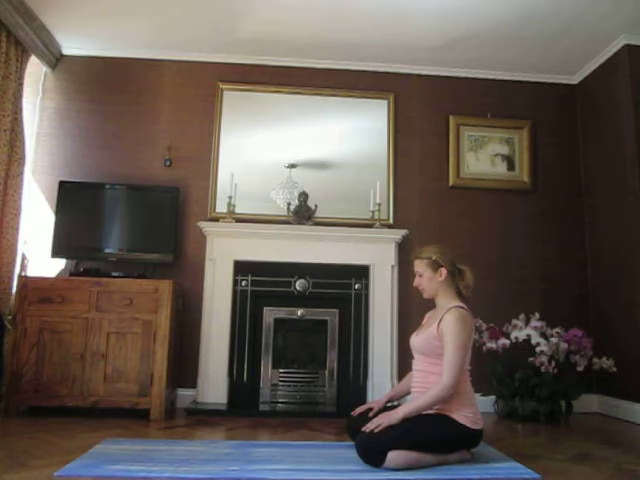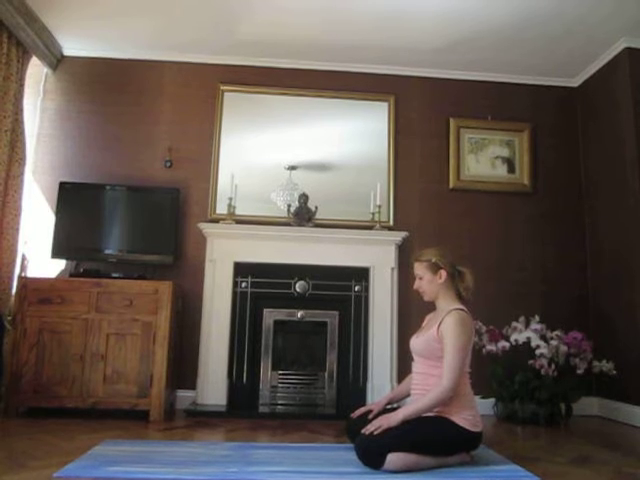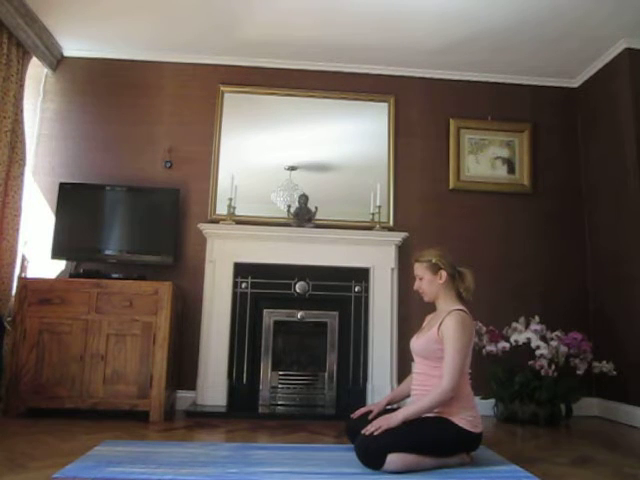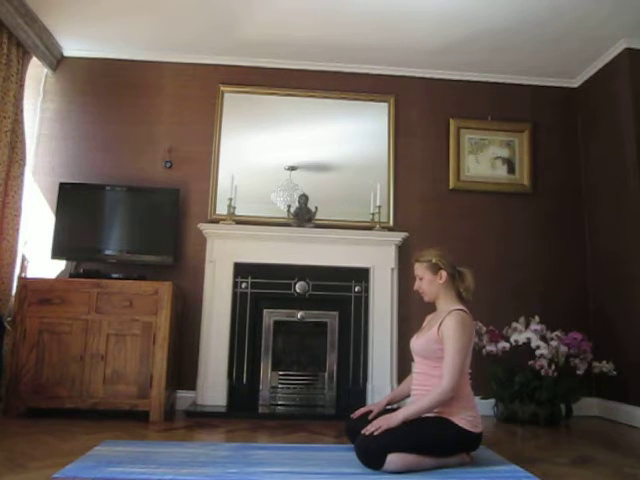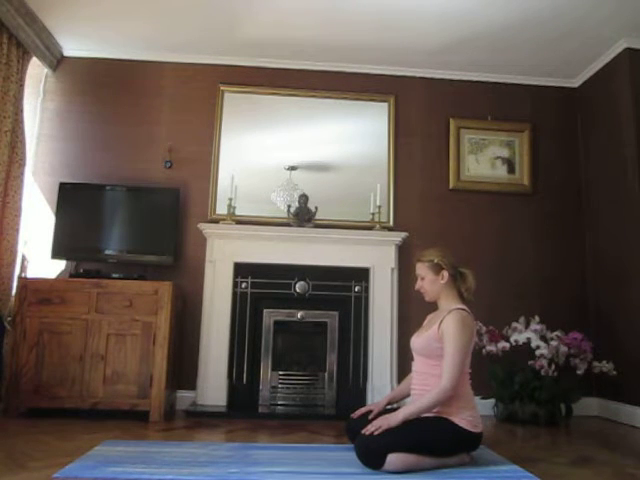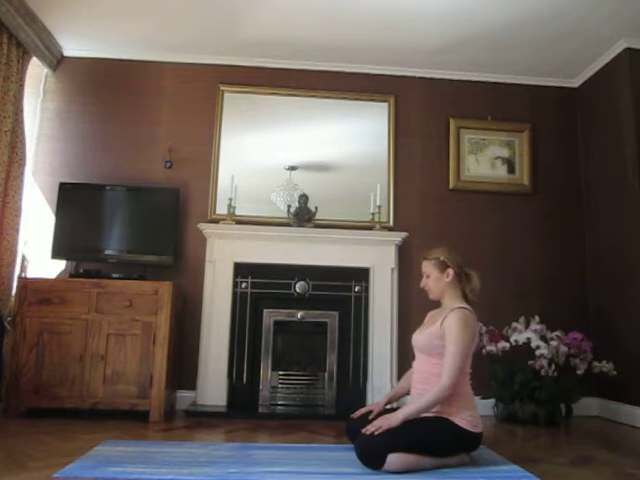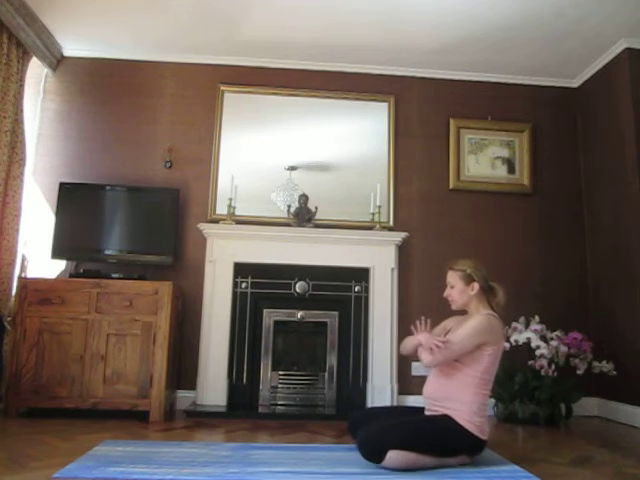
dt=0.7s
person 1, frame 1
left shoulder: (456, 316)
right shoulder: (431, 316)
left elbow: (448, 384)
left wrist: (399, 413)
right wrist: (385, 399)
left hip: (454, 421)
right hip: (429, 411)
left knee: (369, 447)
right knee: (356, 424)
left ankle: (453, 454)
right ankle: (445, 449)
person 1, frame 2
left shoulder: (456, 318)
right shoulder: (431, 318)
left elbow: (448, 387)
left wrist: (399, 415)
right wrist: (385, 401)
left hip: (454, 423)
right hip: (429, 413)
left knee: (369, 449)
right knee: (356, 425)
left ankle: (452, 456)
right ankle: (440, 450)
person 1, frame 3
left shoulder: (456, 319)
right shoulder: (431, 319)
left elbow: (448, 387)
left wrist: (398, 416)
right wrist: (386, 401)
left hip: (454, 424)
right hip: (428, 413)
left knee: (368, 449)
right knee: (356, 425)
left ankle: (453, 457)
right ankle: (444, 452)
person 1, frame 4
left shoulder: (456, 319)
right shoulder: (431, 319)
left elbow: (448, 388)
left wrist: (398, 416)
right wrist: (385, 402)
left hip: (454, 424)
right hip: (429, 414)
left knee: (369, 450)
right knee: (356, 426)
left ankle: (452, 457)
right ankle: (441, 452)
person 1, frame 5
left shoulder: (457, 318)
right shoulder: (433, 318)
left elbow: (447, 386)
left wrist: (398, 416)
right wrist: (386, 401)
left hip: (454, 424)
right hip: (429, 415)
left knee: (368, 449)
right knee: (356, 426)
left ankle: (452, 457)
right ankle: (443, 451)
person 1, frame 6
left shoulder: (459, 317)
right shoulder: (433, 316)
left elbow: (446, 385)
right elbow: (418, 370)
left wrist: (399, 416)
right wrist: (385, 401)
left hip: (454, 425)
right hip: (429, 415)
left knee: (368, 450)
right knee: (356, 428)
left ankle: (451, 458)
right ankle: (441, 451)
person 1, frame 7
left shoulder: (485, 322)
right shoulder: (456, 322)
left elbow: (431, 359)
right elbow: (405, 349)
left wrist: (424, 341)
right wrist: (421, 338)
left hip: (462, 427)
right hip: (438, 415)
left knee: (370, 443)
right knee: (359, 422)
left ankle: (451, 457)
right ankle: (445, 450)
